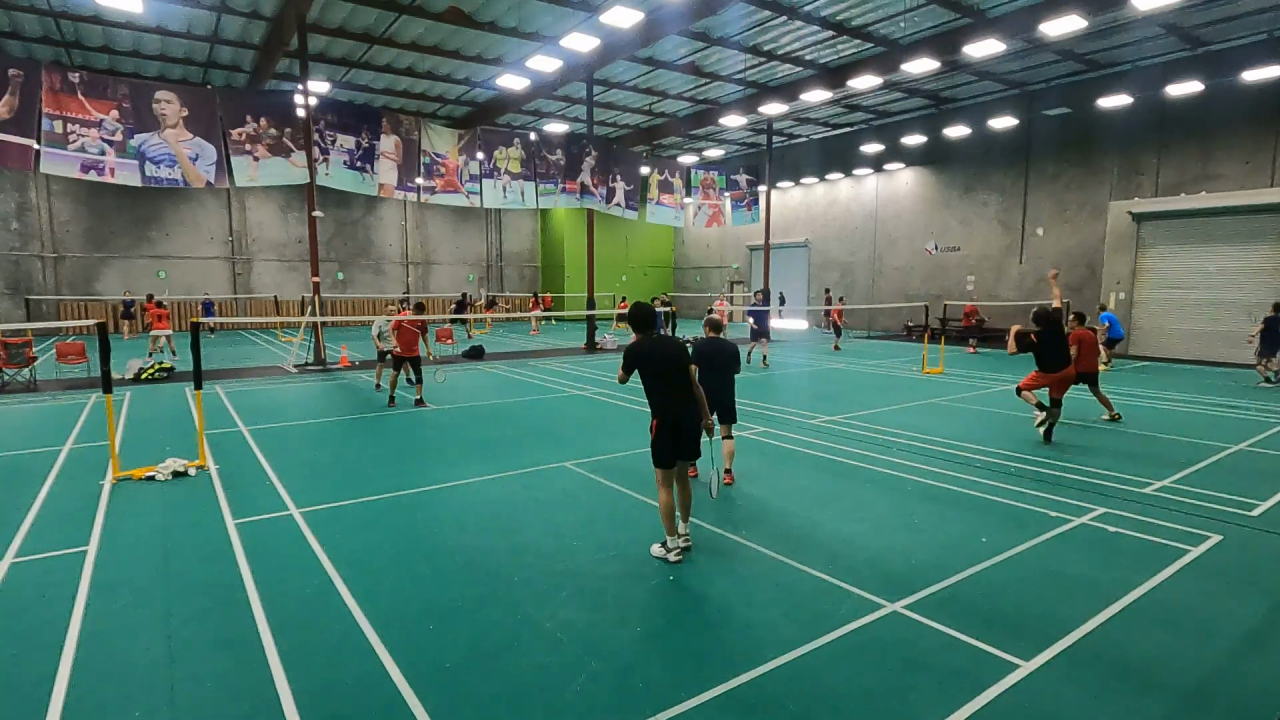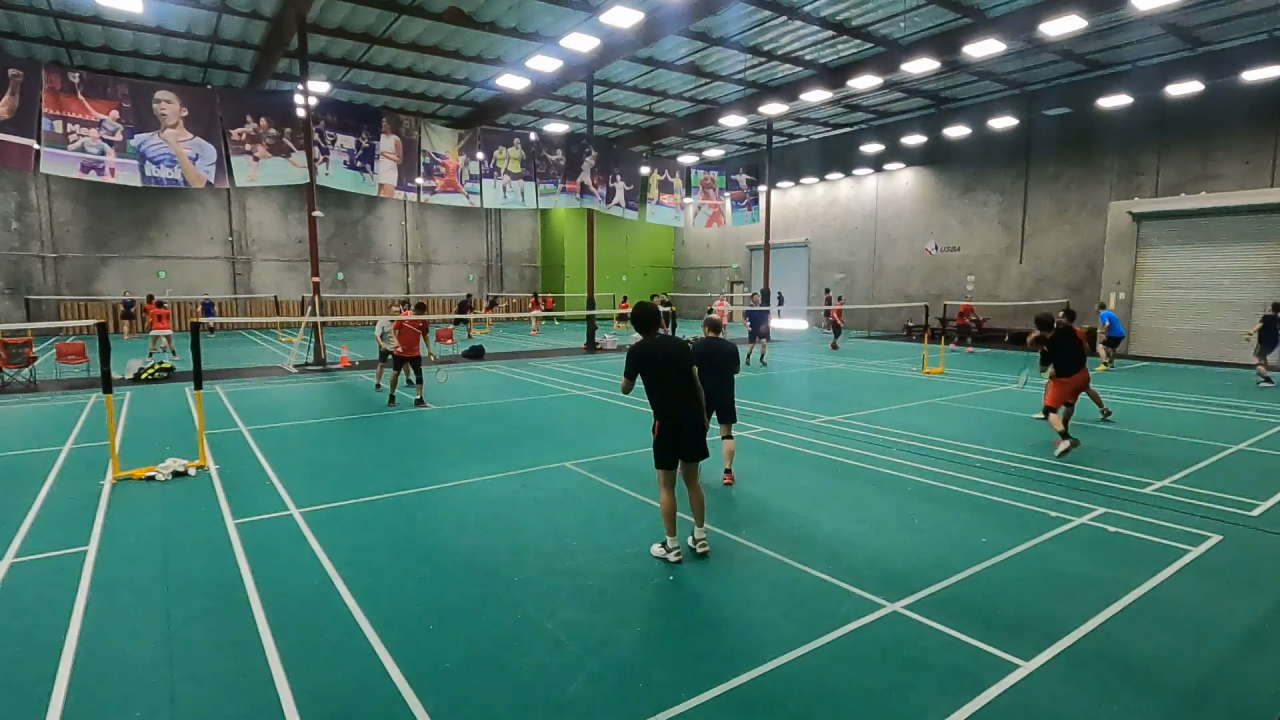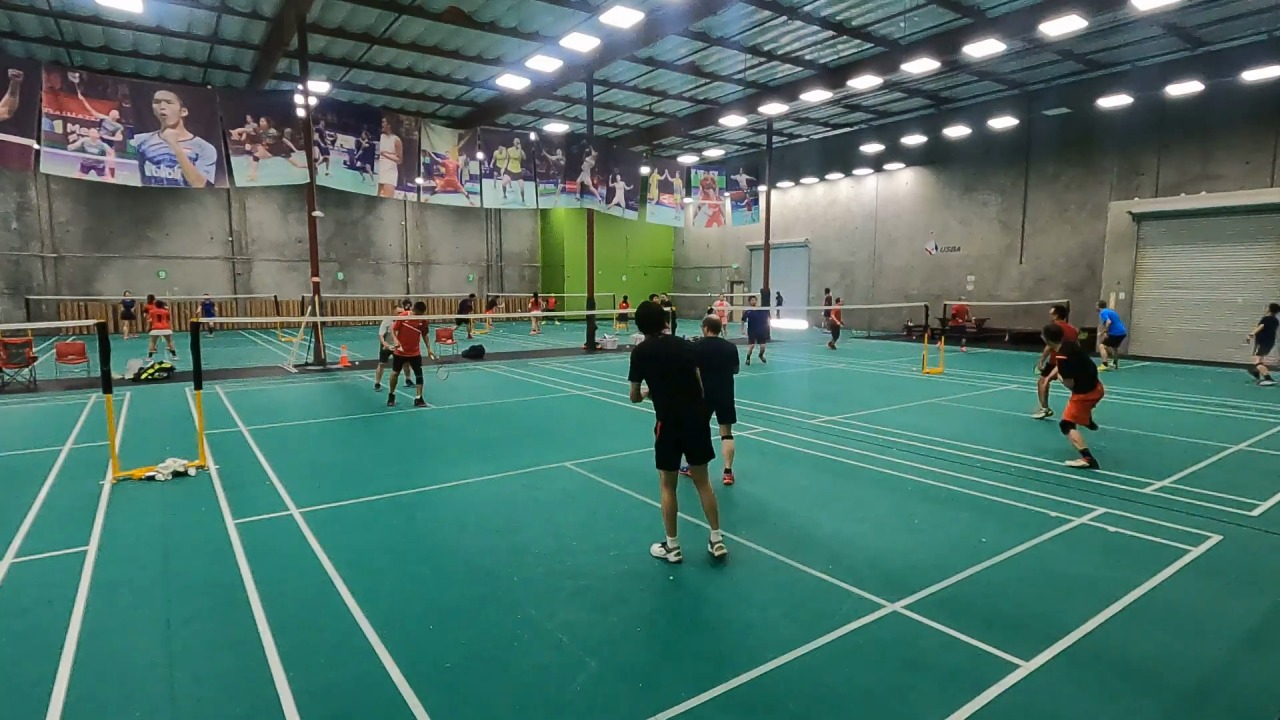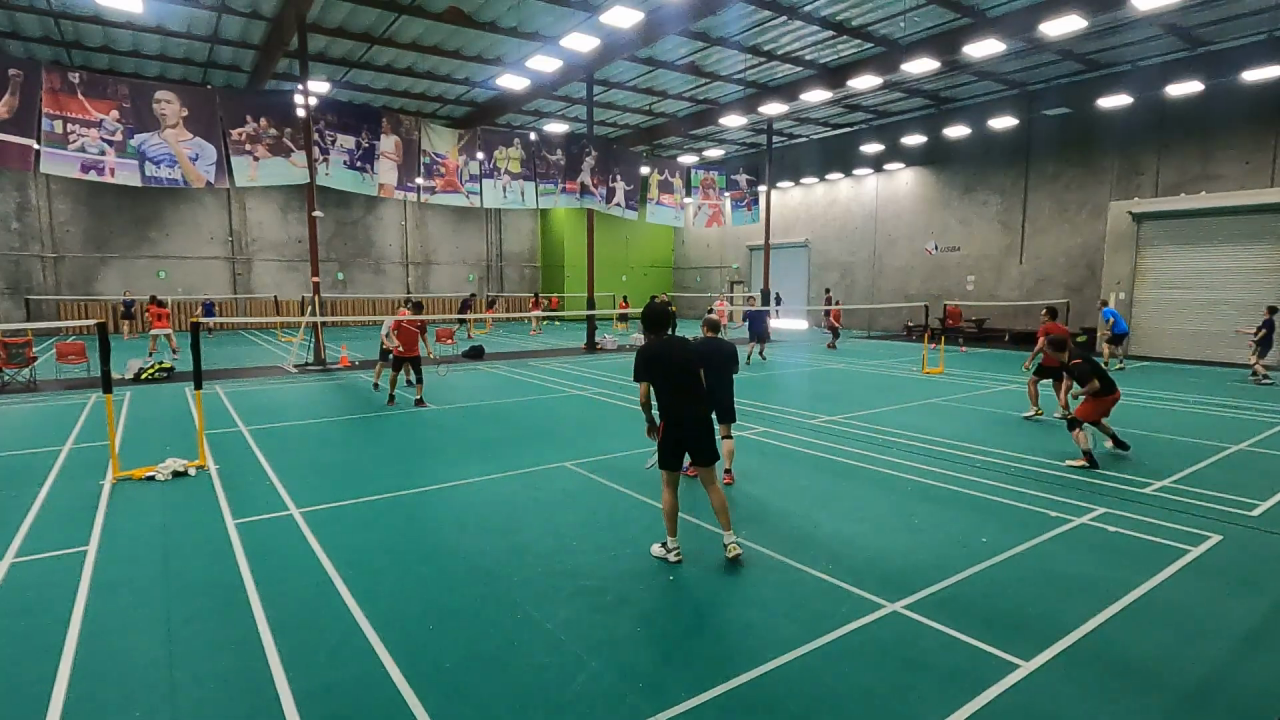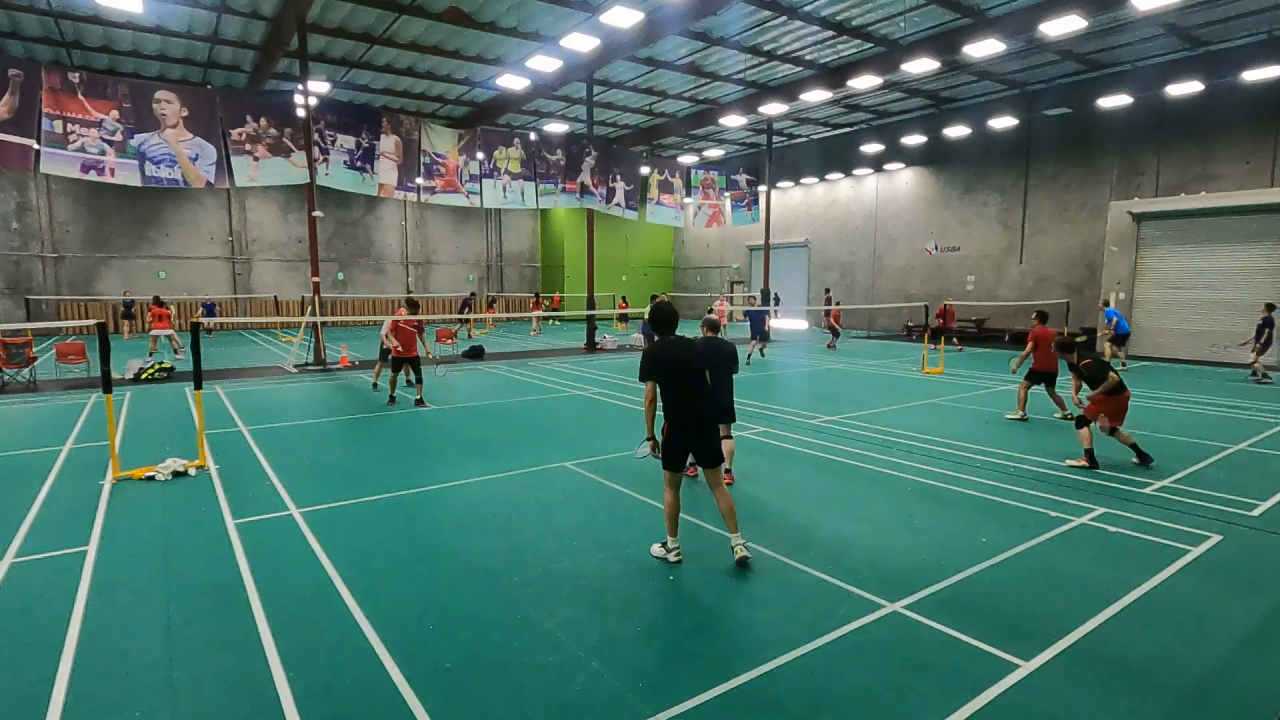
dt=0.1s
person 1, frame 1
left shoulder: (635, 349)
right shoulder: (676, 344)
left elbow: (622, 379)
right elbow: (694, 383)
right wrist: (706, 416)
left hip: (665, 421)
right hip: (690, 417)
left knee: (664, 484)
right knee: (682, 477)
left ankle: (672, 546)
right ankle: (684, 533)
person 1, frame 2
left shoulder: (637, 351)
right shoulder: (680, 344)
left elbow: (625, 388)
right elbow: (696, 384)
right wrist: (703, 415)
left hip: (668, 422)
right hip: (694, 417)
left knee: (666, 484)
right knee: (692, 479)
left ankle: (672, 546)
right ankle: (700, 537)
person 1, frame 3
left shoulder: (641, 352)
right shoulder: (684, 345)
left elbow: (634, 396)
right elbow: (699, 385)
left wrist: (645, 395)
left hip: (669, 423)
right hip: (696, 419)
left knee: (668, 485)
right knee: (702, 482)
left ankle: (672, 547)
right ankle: (717, 541)
person 1, frame 4
left shoulder: (646, 352)
right shoulder: (688, 345)
left elbow: (644, 397)
right elbow: (702, 384)
left wrist: (650, 423)
left hip: (673, 424)
right hip: (701, 419)
left knee: (669, 486)
right knee: (711, 483)
left ankle: (671, 547)
right ankle: (730, 541)
person 1, frame 5
left shoulder: (652, 352)
right shoulder: (695, 346)
left elbow: (650, 398)
right elbow: (707, 385)
left wrist: (650, 436)
left hip: (677, 425)
right hip: (706, 421)
left knee: (671, 487)
right knee: (717, 485)
left ankle: (672, 547)
right ankle: (738, 544)
